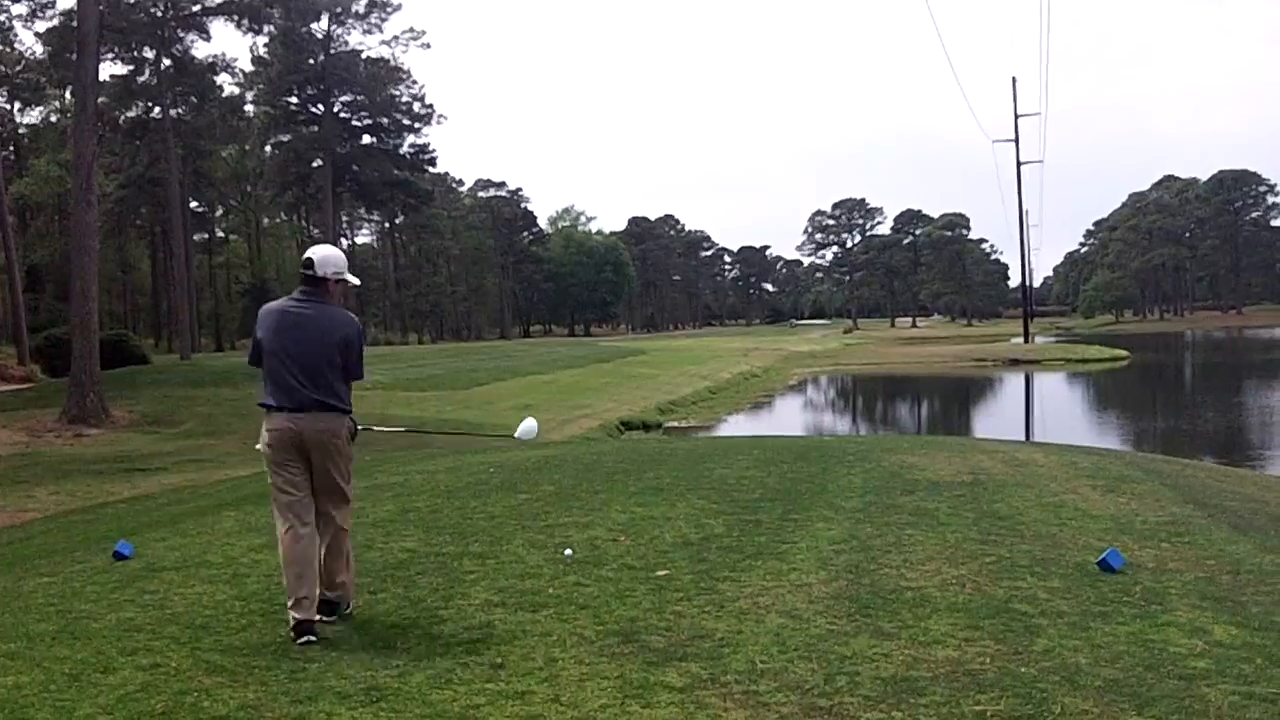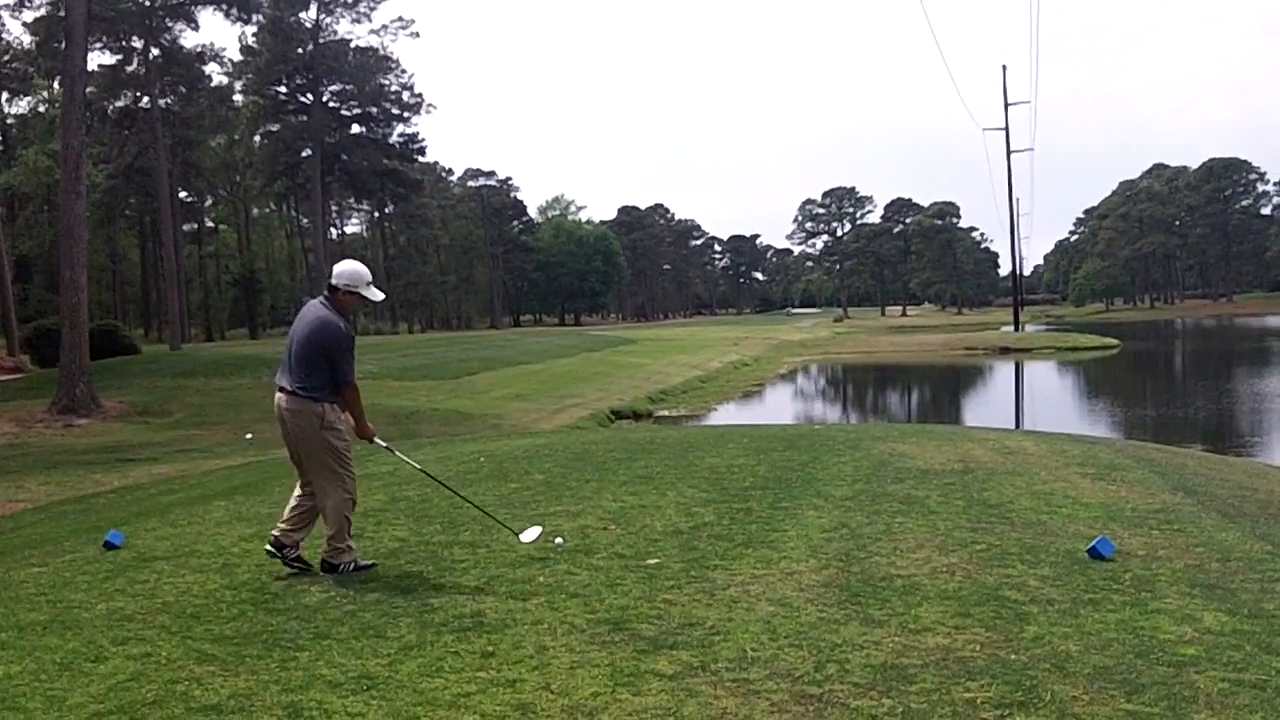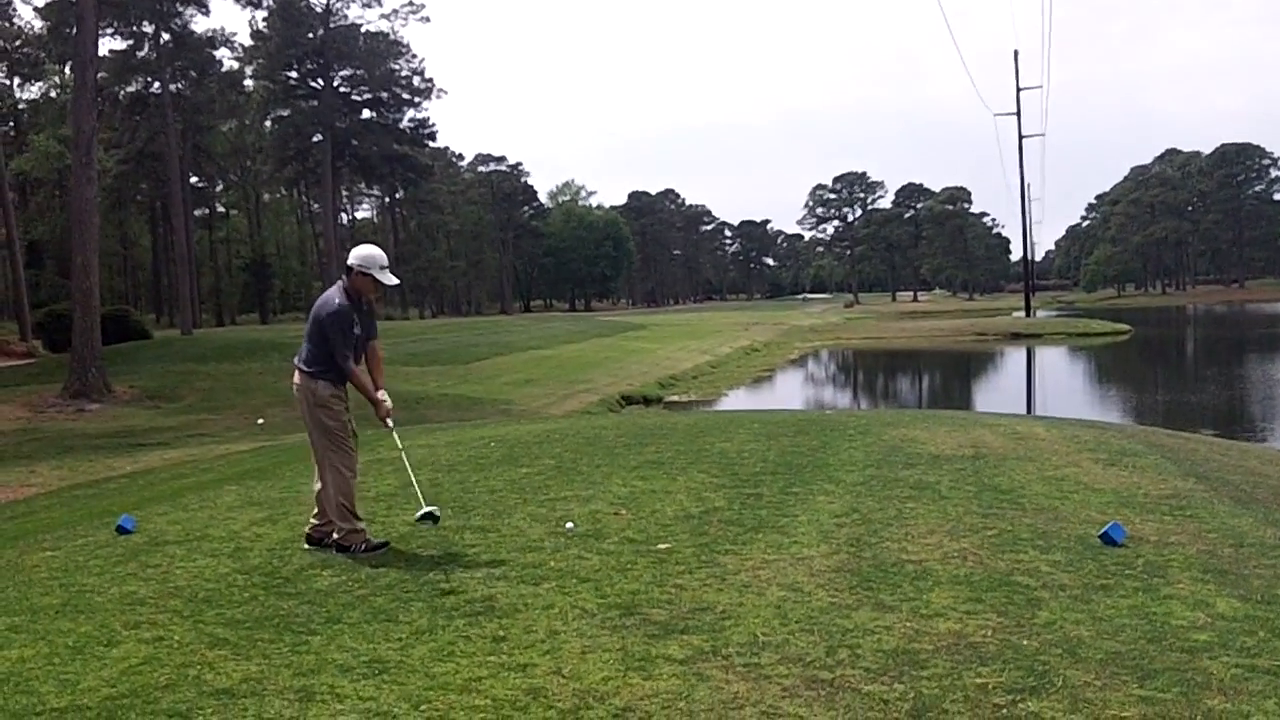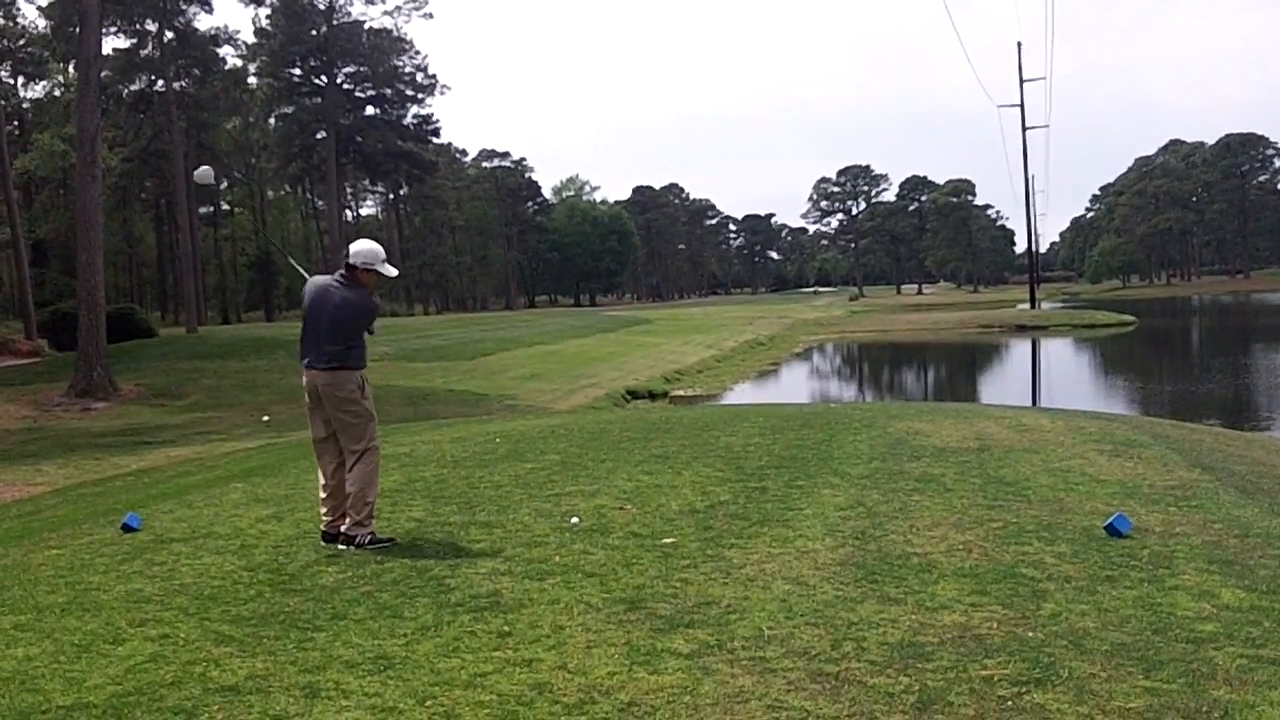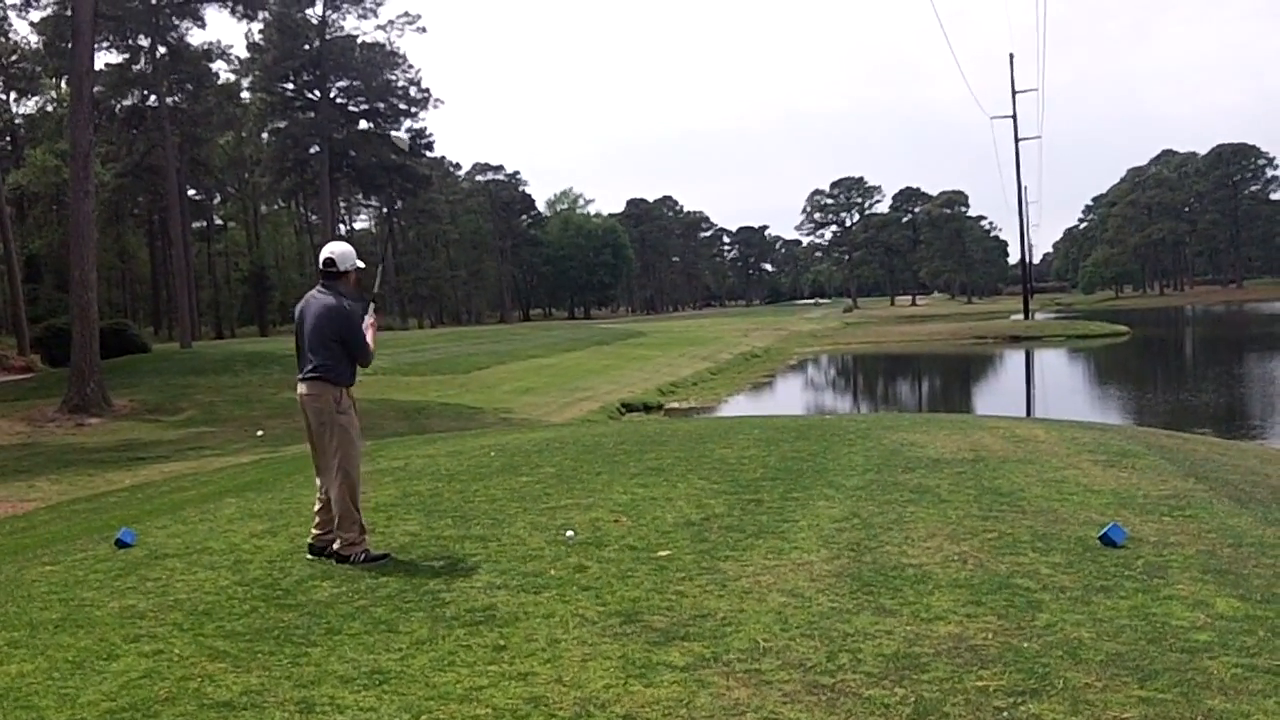
dt=1s
person 1, frame 1
left shoulder: (268, 315)
right shoulder: (347, 324)
left elbow: (261, 367)
right elbow: (349, 379)
left hip: (280, 425)
right hip: (328, 425)
left knee: (293, 522)
right knee: (334, 514)
left ankle: (304, 616)
right ankle: (333, 595)
person 1, frame 2
left shoulder: (312, 308)
right shoulder: (337, 329)
right elbow: (346, 384)
left wrist: (344, 411)
right wrist: (361, 424)
left hip: (288, 401)
right hip: (312, 409)
left knee: (313, 481)
right knee: (338, 483)
left ankle: (285, 539)
right ankle: (338, 557)
person 1, frame 3
left shoulder: (364, 303)
right shoulder: (335, 307)
left elbow: (372, 347)
right elbow: (344, 363)
left wrist: (381, 391)
right wrist: (374, 398)
left hip: (334, 386)
right hip: (318, 386)
left knee: (332, 460)
right knee: (340, 460)
left ankle: (321, 528)
right ankle: (349, 536)
person 1, frame 4
left shoulder: (313, 286)
right shoulder: (366, 304)
left hip: (312, 377)
right hip: (345, 380)
left knee: (329, 455)
right knee: (363, 453)
left ankle: (332, 525)
right ankle: (356, 530)
person 1, frame 5
left shoulder: (307, 302)
right shoulder: (343, 309)
right elbow: (364, 359)
right wrist: (370, 333)
left hip: (309, 388)
right hip: (330, 393)
left knee: (327, 468)
right knee: (344, 469)
left ankle: (322, 538)
right ankle: (349, 546)
